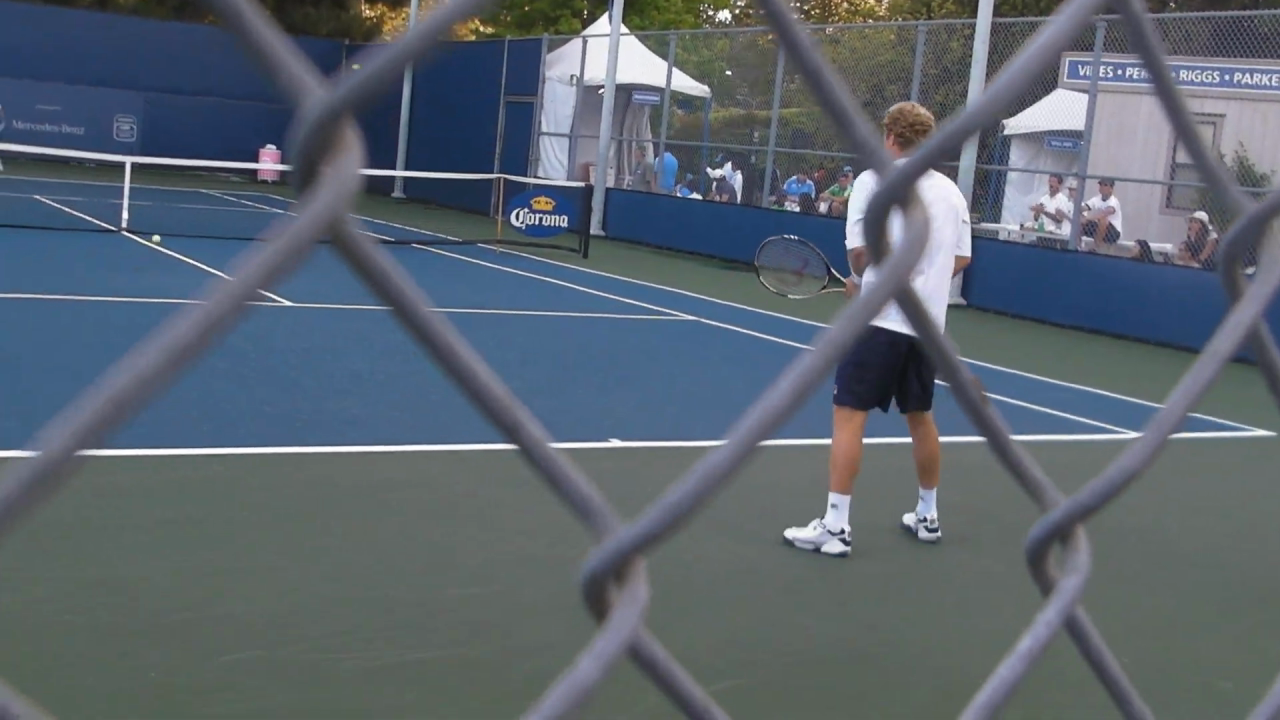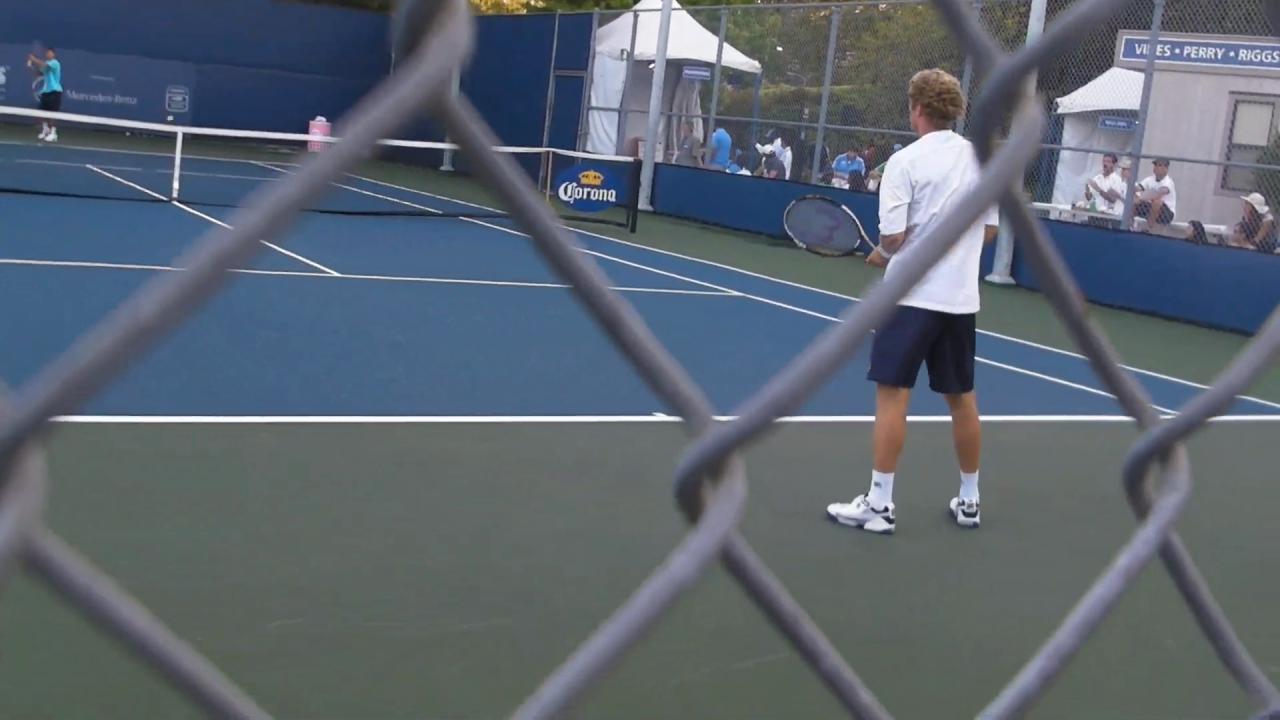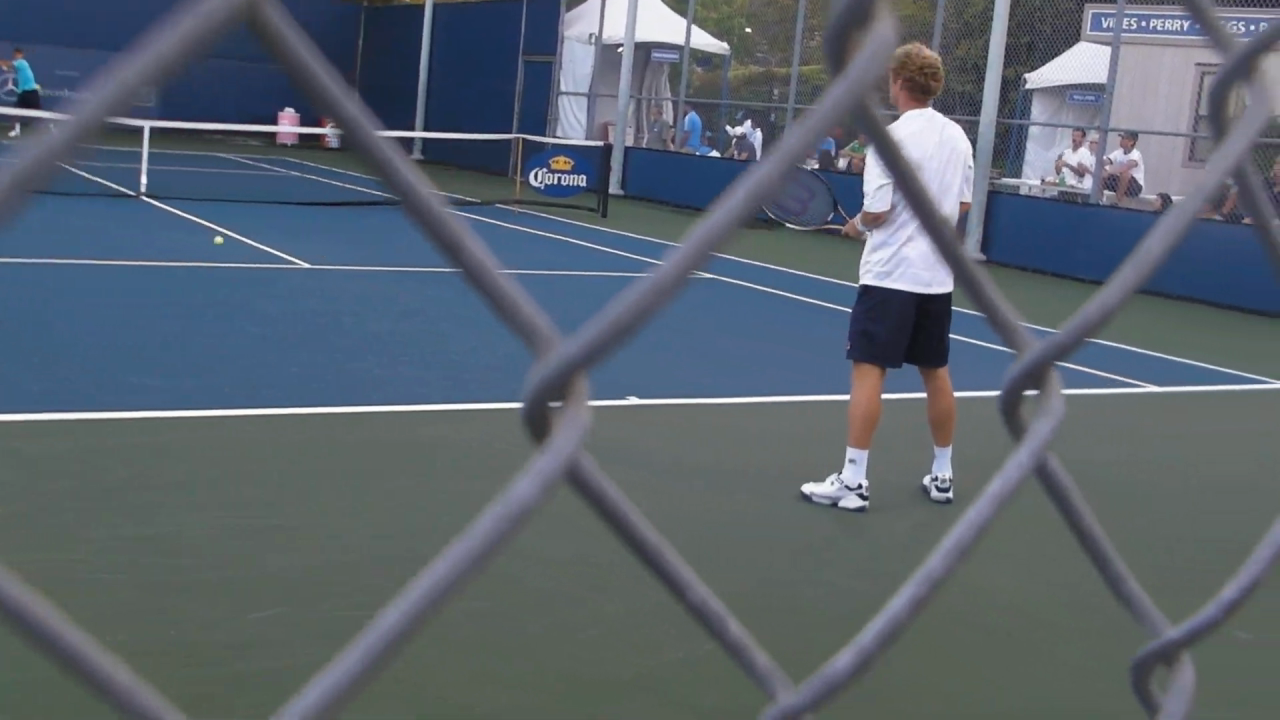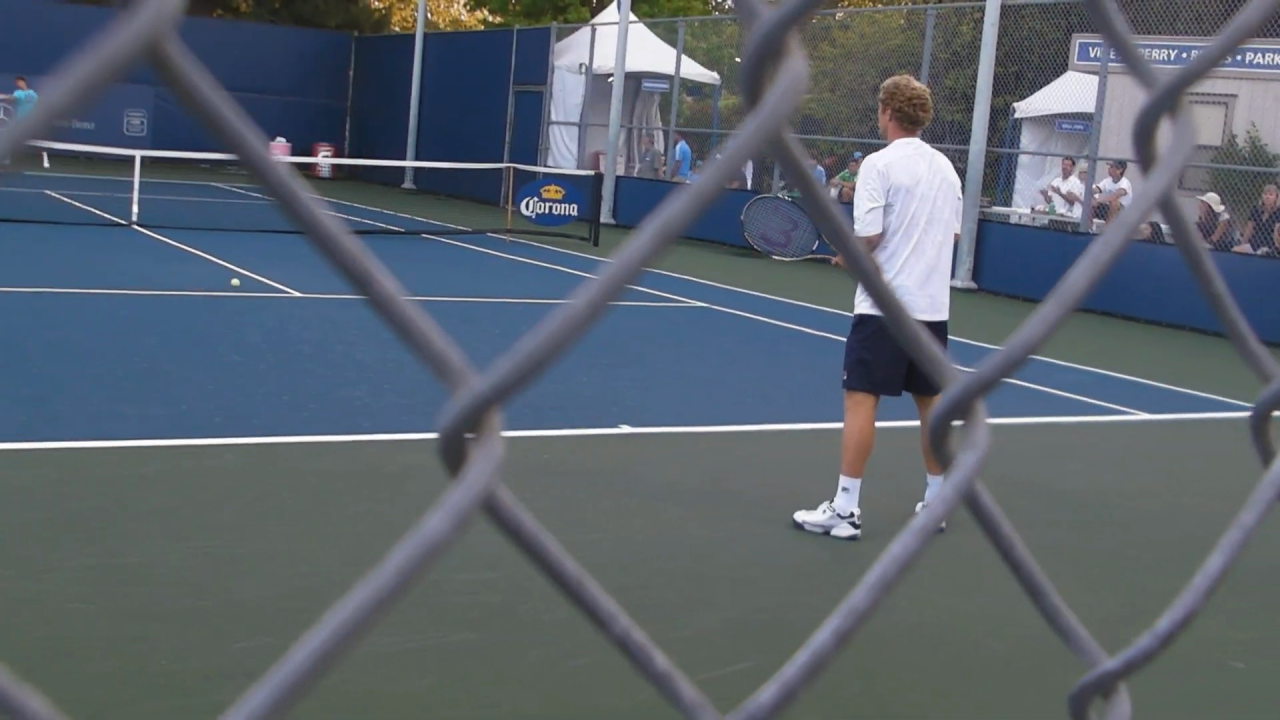
dt=0.4s
person 1, frame 1
left shoulder: (873, 180)
right shoulder: (950, 190)
left elbow: (859, 249)
right elbow: (960, 259)
left wrist: (858, 279)
left hip: (882, 317)
right hip: (929, 321)
left knee: (848, 415)
right knee: (920, 416)
left ankle: (835, 526)
right ankle: (928, 515)
person 1, frame 2
left shoulder: (906, 161)
right shoulder: (981, 159)
left elbow: (893, 237)
right elbow: (989, 228)
left wrist: (883, 255)
left hip: (913, 295)
right hip: (961, 298)
left knee: (892, 394)
right knee: (962, 399)
left ankle: (879, 504)
right ankle: (969, 500)
person 1, frame 3
left shoulder: (892, 137)
right shoulder: (958, 137)
left elbow: (876, 213)
right elbow: (961, 203)
left wrist: (859, 225)
left hip: (891, 275)
right hip: (937, 276)
left knee: (867, 371)
right knee: (936, 373)
left ankle: (853, 481)
right ankle: (942, 475)
person 1, frame 4
left shoulder: (879, 164)
right shoulder: (945, 167)
left elbow: (867, 237)
right elbow: (950, 234)
left wrist: (848, 256)
left hip: (885, 304)
right hip: (933, 305)
left knee: (861, 400)
right knee: (929, 402)
left ankle: (845, 509)
right ankle: (935, 501)
